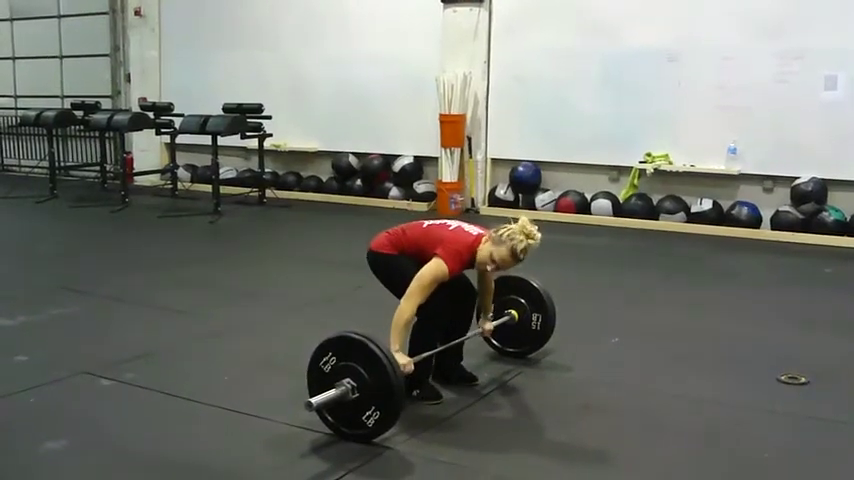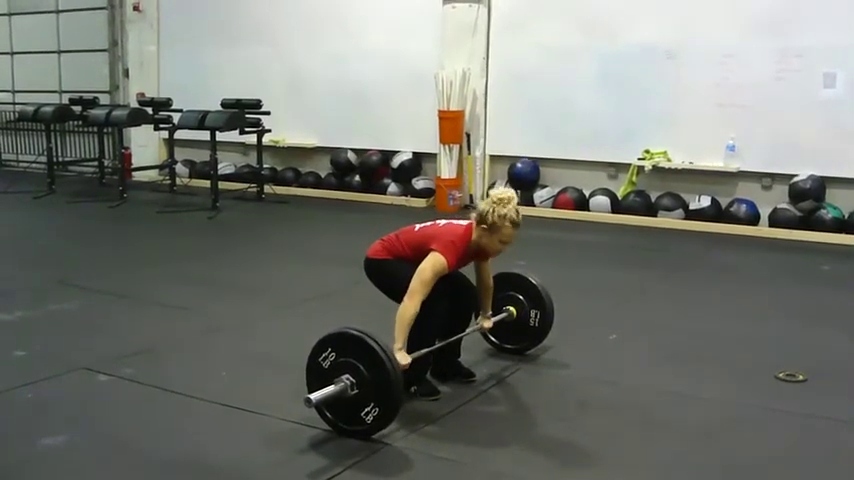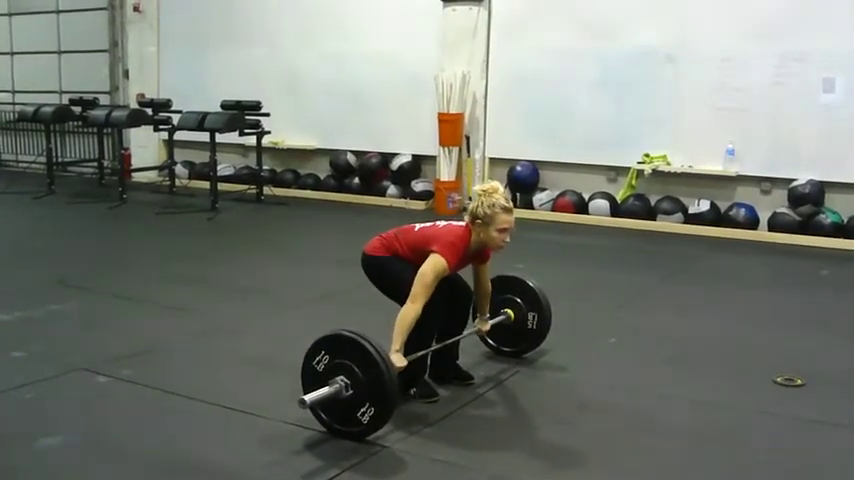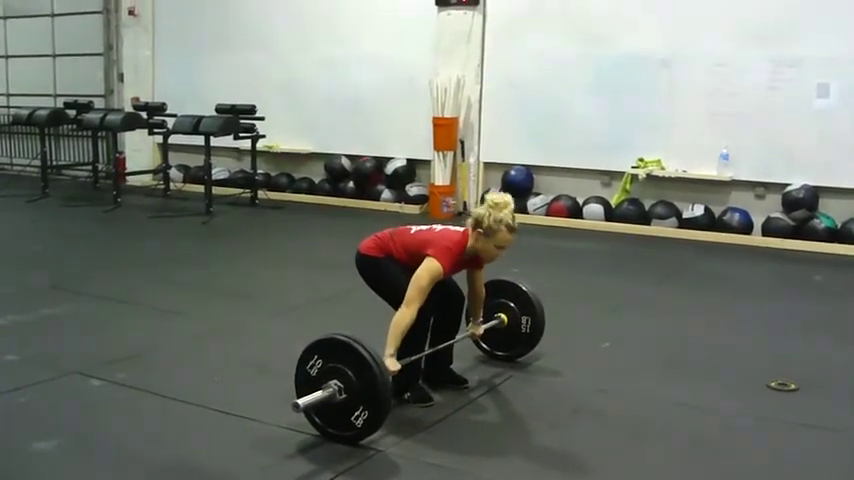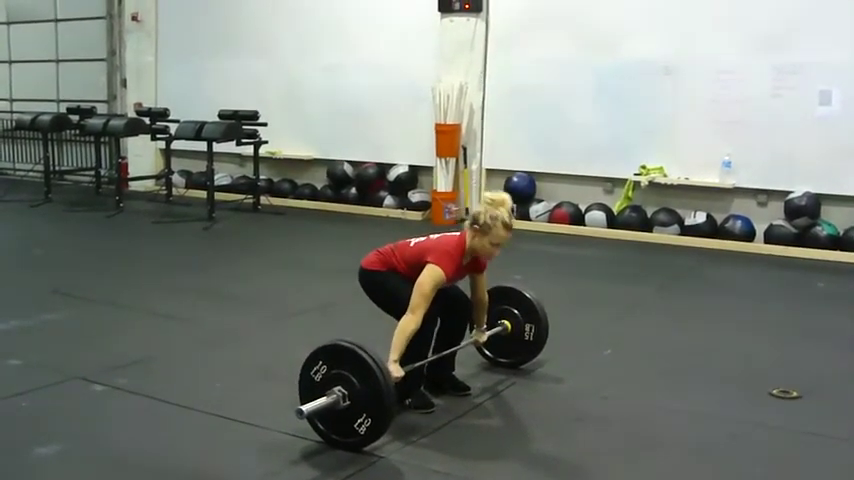
dt=1s
person 1, frame 1
left shoulder: (486, 245)
right shoulder: (457, 251)
left elbow: (486, 283)
right elbow: (409, 302)
left wrist: (486, 317)
right wrist: (396, 352)
left hip: (415, 252)
right hip: (385, 252)
left knee: (465, 296)
right knee: (435, 306)
left ankle: (447, 367)
right ankle: (415, 381)
person 1, frame 2
left shoulder: (479, 238)
right shoulder: (452, 244)
left elbow: (485, 283)
right elbow: (412, 300)
left wrist: (485, 315)
right wrist: (398, 351)
left hip: (414, 259)
right hip: (382, 260)
left knee: (466, 296)
right knee: (435, 304)
left ankle: (445, 363)
right ankle: (411, 376)
person 1, frame 3
left shoulder: (480, 243)
right shoulder: (451, 246)
left elbow: (483, 285)
right elbow: (414, 303)
left wrist: (483, 318)
right wrist: (396, 352)
left hip: (411, 257)
right hip: (380, 257)
left knee: (461, 296)
right knee: (431, 304)
left ankle: (444, 365)
right ankle: (410, 379)
person 1, frame 4
left shoulder: (474, 247)
right shoulder: (447, 251)
left elbow: (477, 291)
right elbow: (409, 307)
left wrist: (476, 322)
right wrist: (389, 356)
left hip: (404, 256)
right hip: (375, 256)
left knee: (453, 299)
right knee: (423, 307)
left ankle: (437, 369)
right ankle: (404, 384)
person 1, frame 5
left shoulder: (476, 253)
right shoulder: (446, 256)
left elbow: (479, 297)
right elbow: (413, 314)
left wrist: (480, 328)
right wrist: (393, 362)
left hip: (408, 271)
right hip: (377, 271)
left knee: (460, 307)
right knee: (426, 316)
left ankle: (439, 376)
right ankle: (407, 389)
